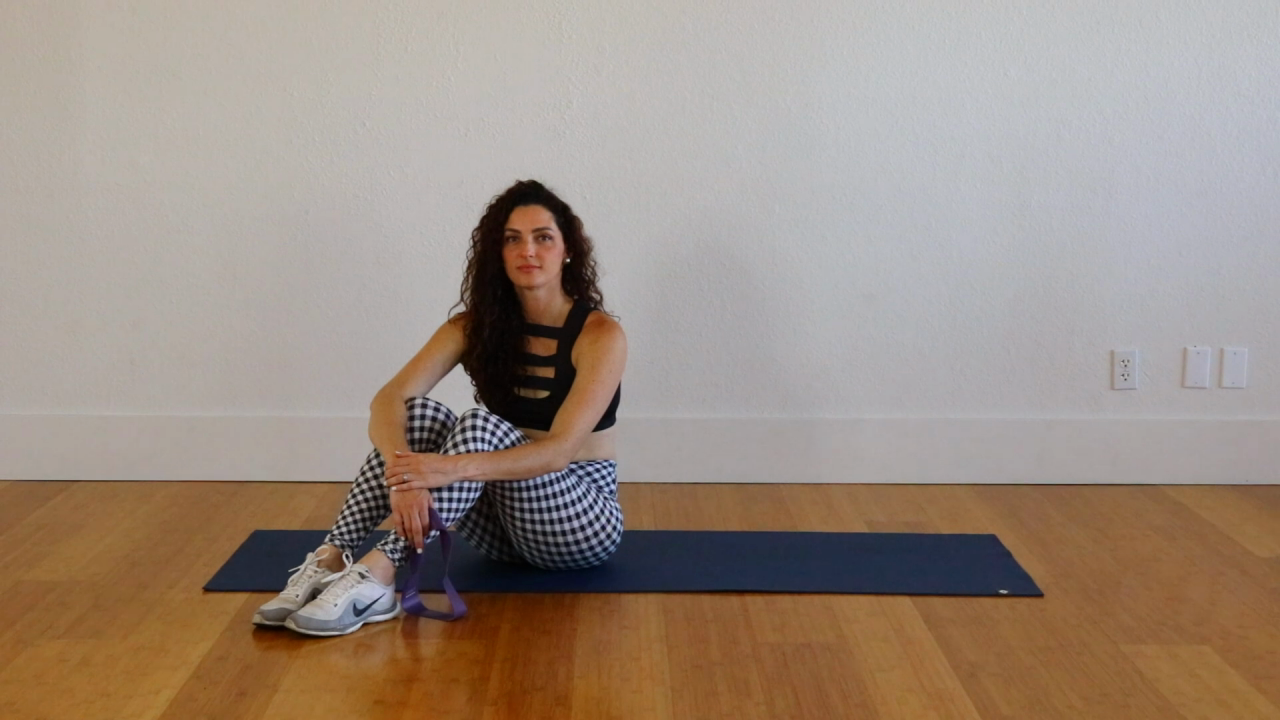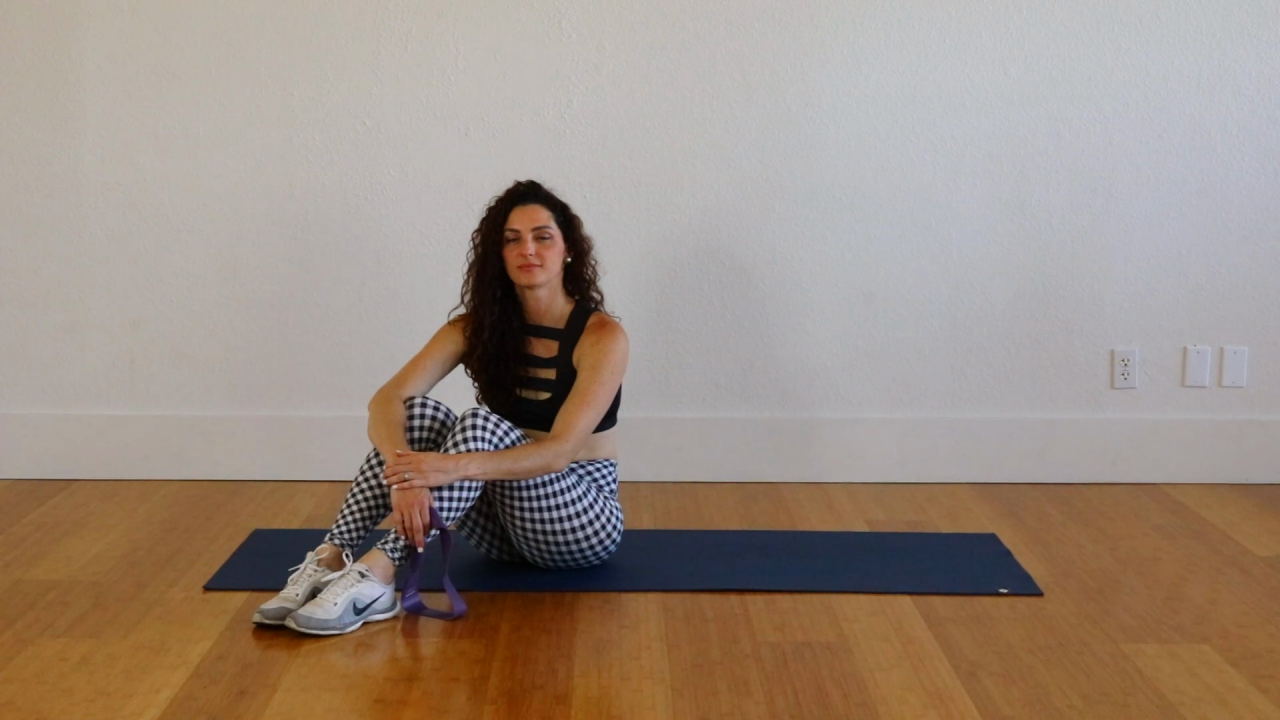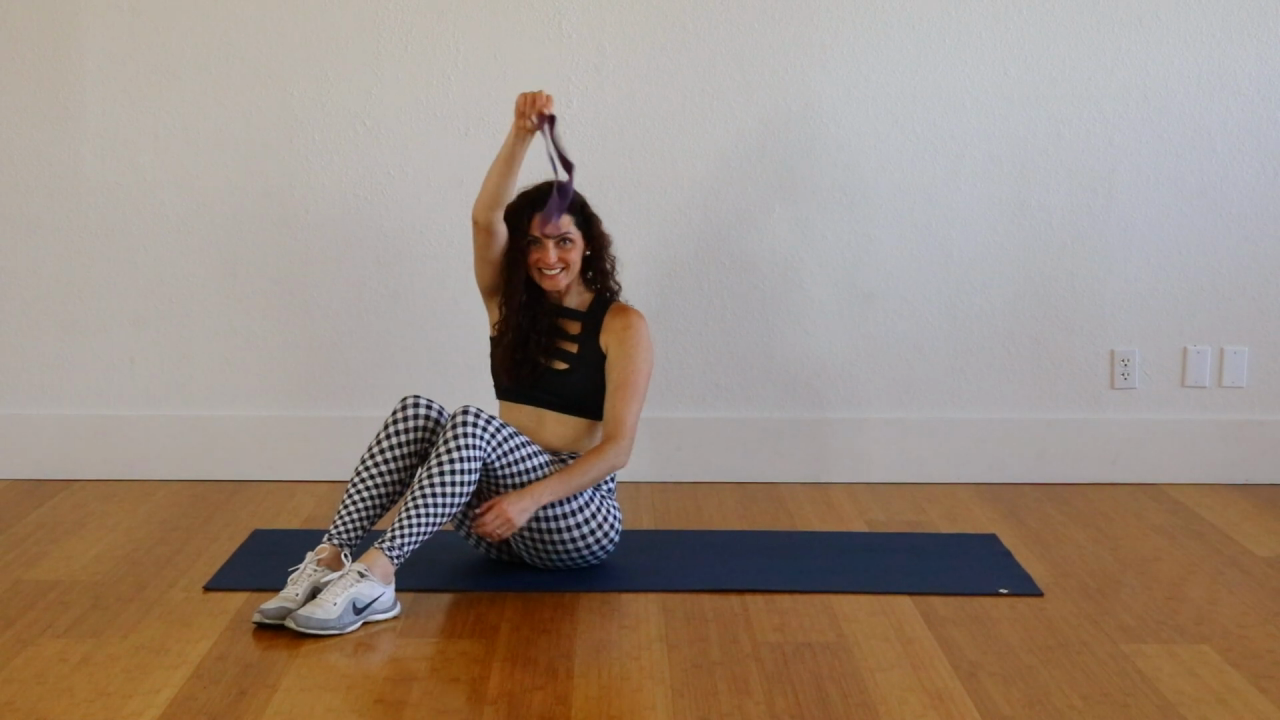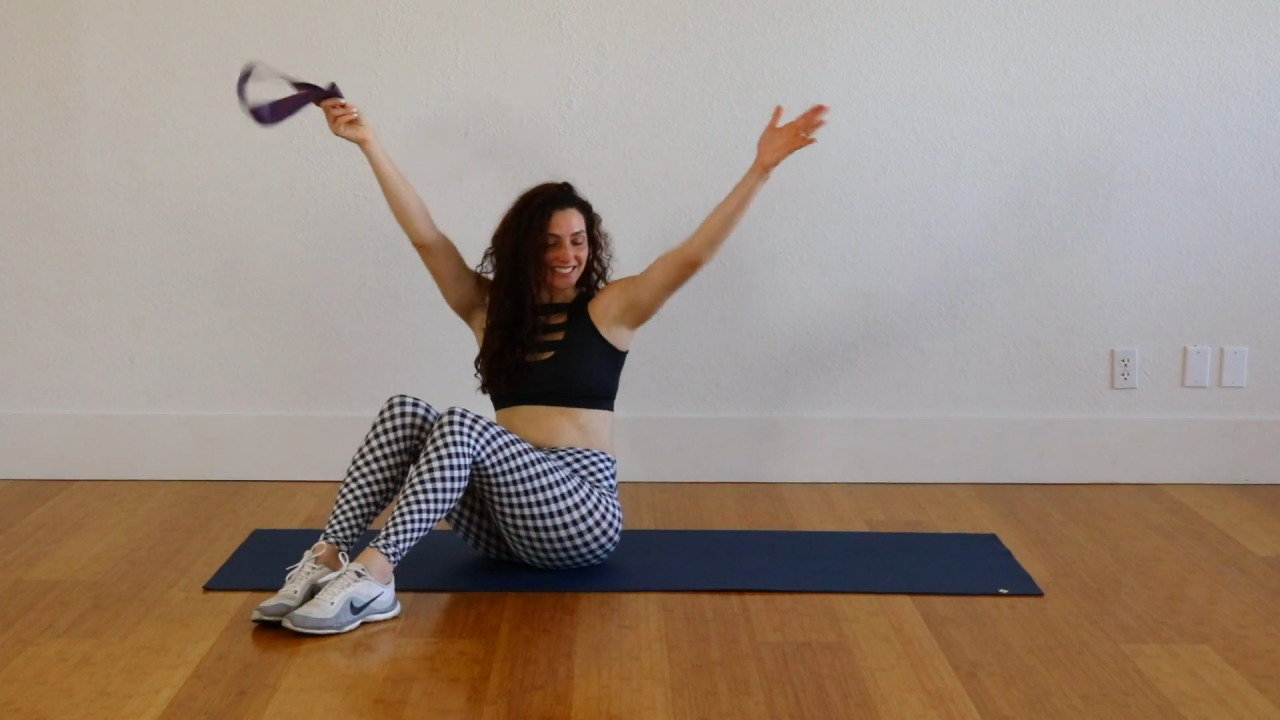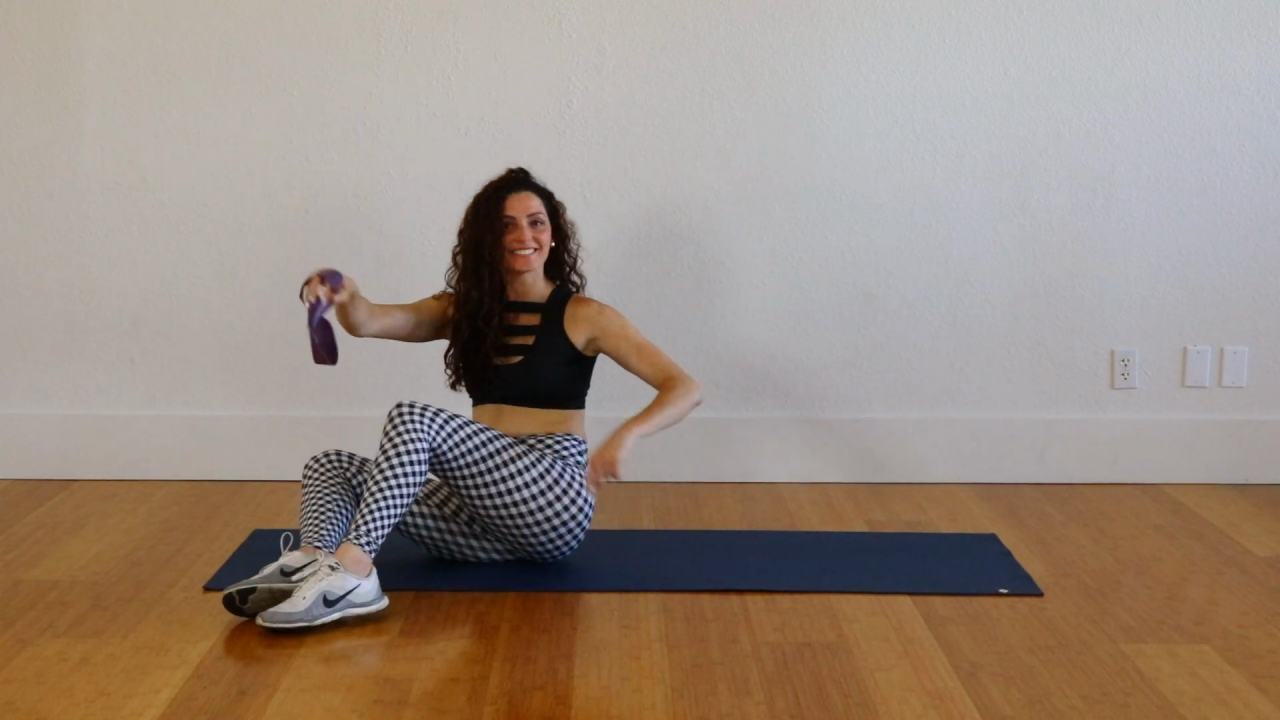
dt=1s
person 1, frame 1
left shoulder: (601, 335)
right shoulder: (475, 325)
left elbow: (559, 451)
right elbow: (388, 399)
left wrist: (455, 468)
right wrist: (402, 474)
left hip: (579, 523)
right hip: (505, 521)
left knee: (481, 426)
right knee: (419, 413)
left ankle: (377, 573)
right ankle: (332, 558)
person 1, frame 2
left shoulder: (602, 336)
right shoulder: (477, 327)
left elbow: (559, 452)
right elbow: (386, 400)
left wrist: (455, 467)
right wrist: (403, 473)
left hip: (582, 520)
right hip: (505, 519)
left knee: (482, 425)
right knee: (419, 411)
left ankle: (378, 573)
right ankle: (331, 558)
person 1, frame 3
left shoulder: (623, 325)
right shoulder: (508, 303)
left elbow: (617, 446)
right elbow: (486, 218)
left wrist: (531, 499)
right wrist: (521, 132)
left hip: (581, 520)
right hip: (507, 508)
left knee: (472, 425)
right knee: (416, 412)
left ankle: (377, 574)
right ankle: (329, 559)
person 1, frame 4
left shoulder: (609, 309)
right shoulder: (489, 306)
left elbow: (692, 254)
right elbow: (426, 237)
left wrist: (760, 168)
right wrist: (368, 143)
left hip: (581, 518)
right hip: (501, 519)
left knee: (459, 427)
right knee: (404, 412)
left ankle: (373, 574)
right ankle: (326, 560)
person 1, frame 5
left shoulder: (585, 316)
right shoulder: (461, 309)
left elbow: (685, 389)
right elbow: (366, 323)
left wrist: (628, 435)
right wrist: (342, 295)
left hip: (554, 505)
right hip: (488, 512)
left knee: (414, 419)
right knee: (329, 465)
left ankle: (353, 569)
right ankle: (312, 562)
